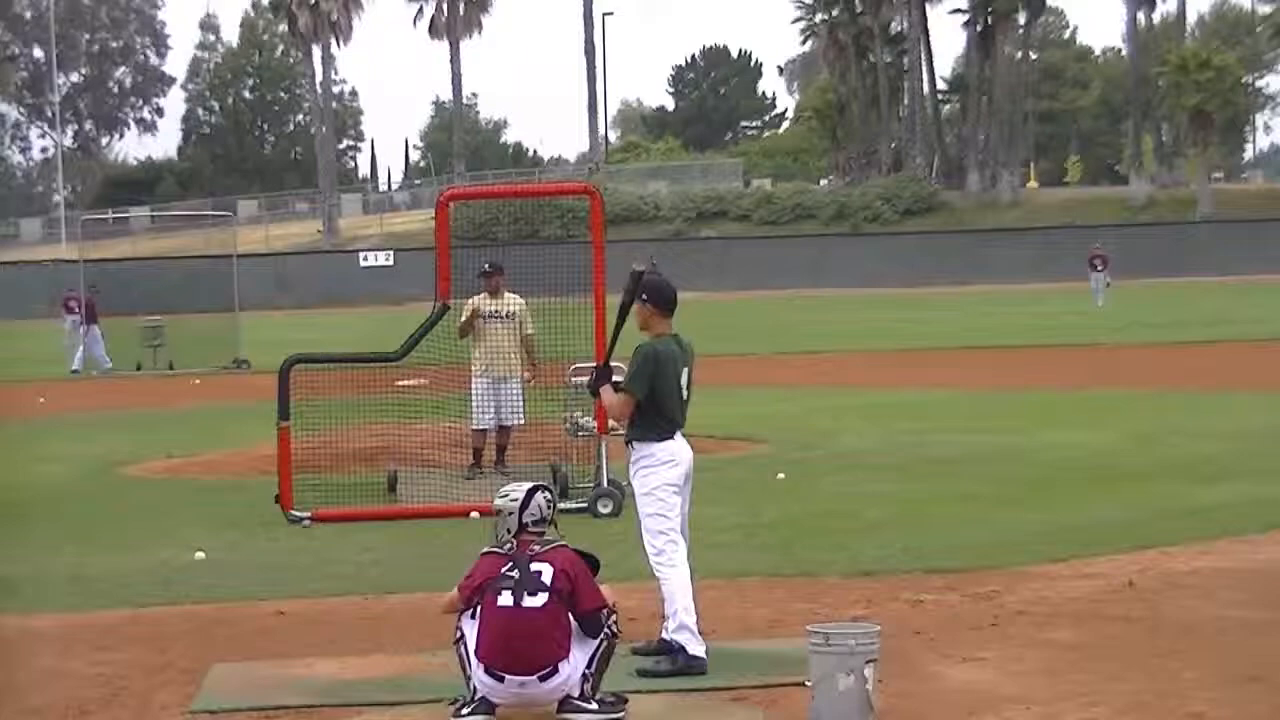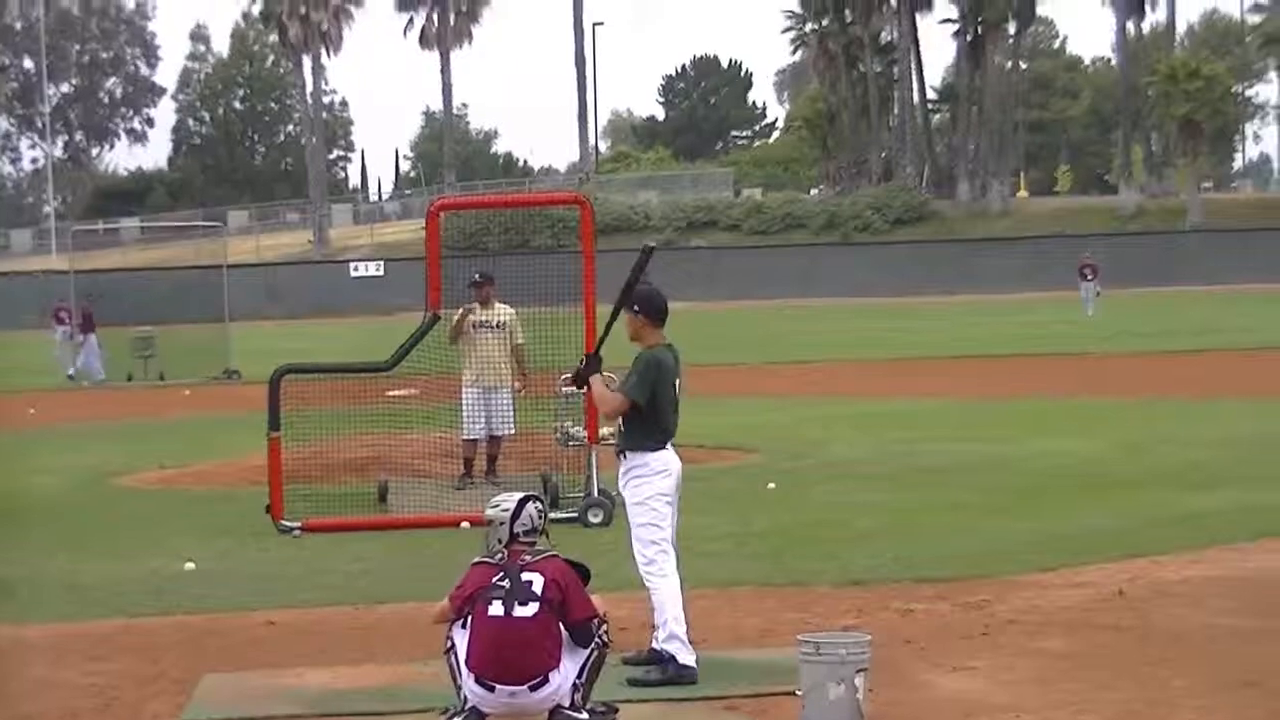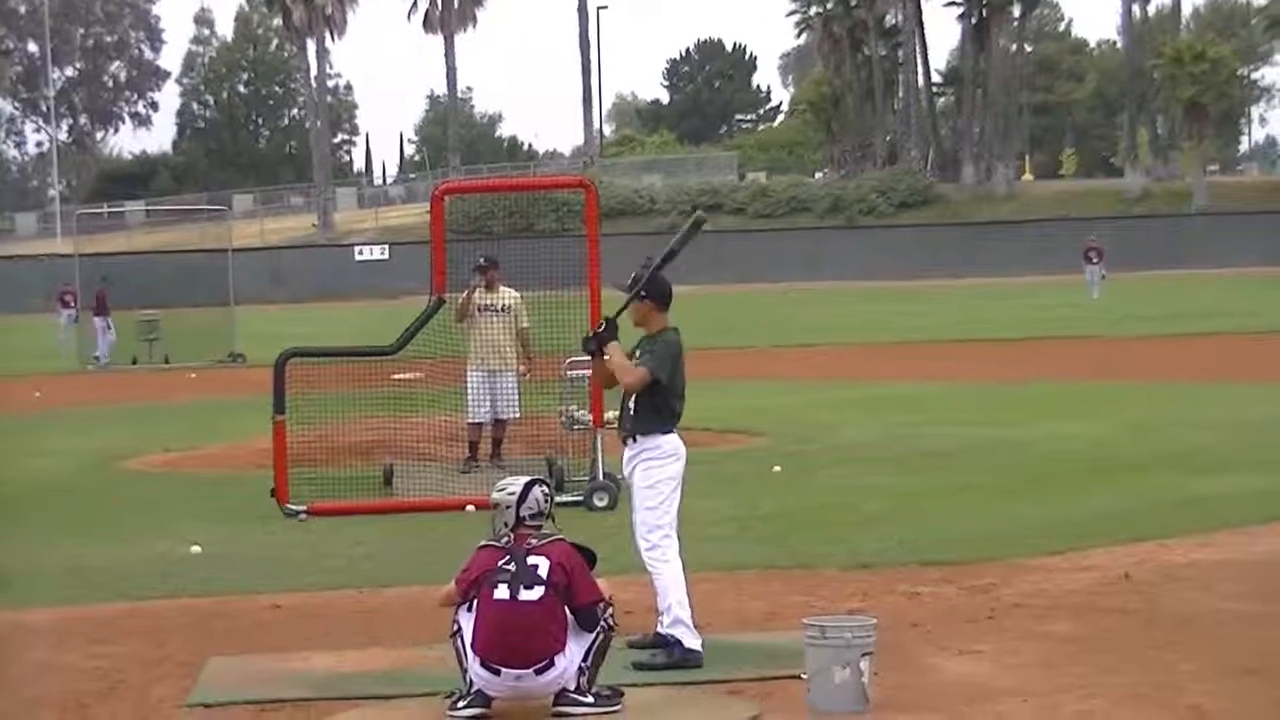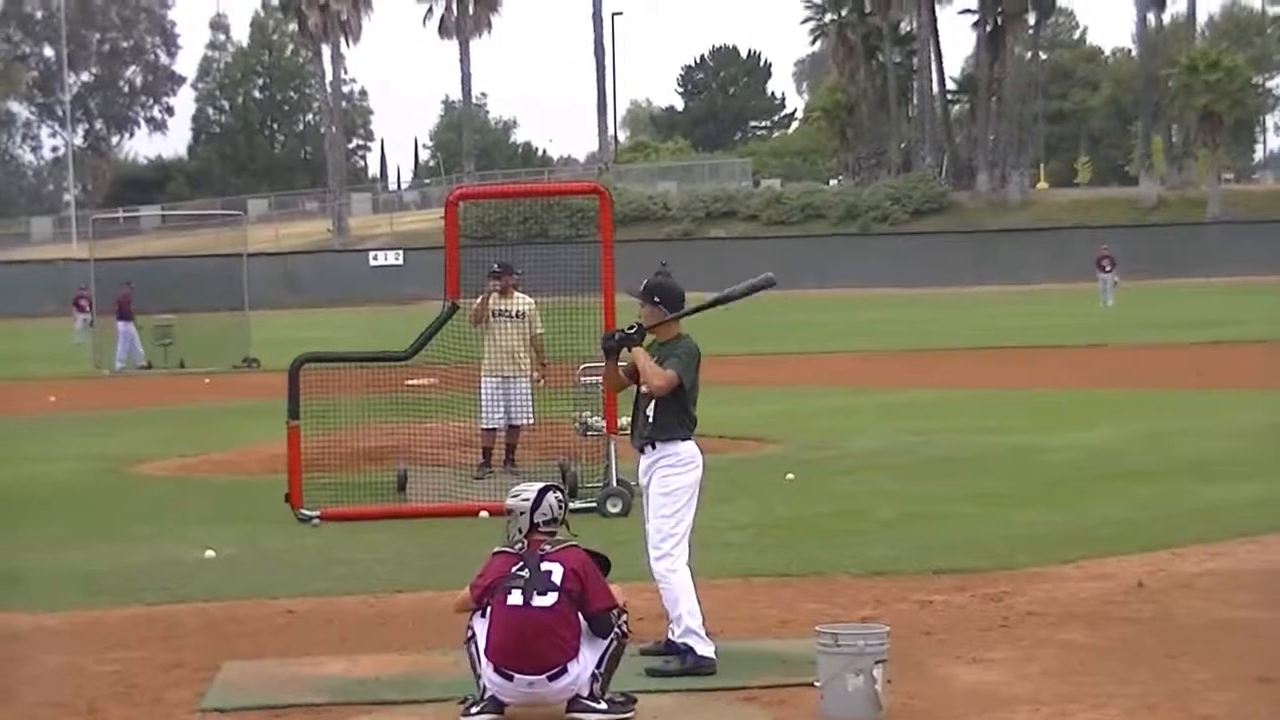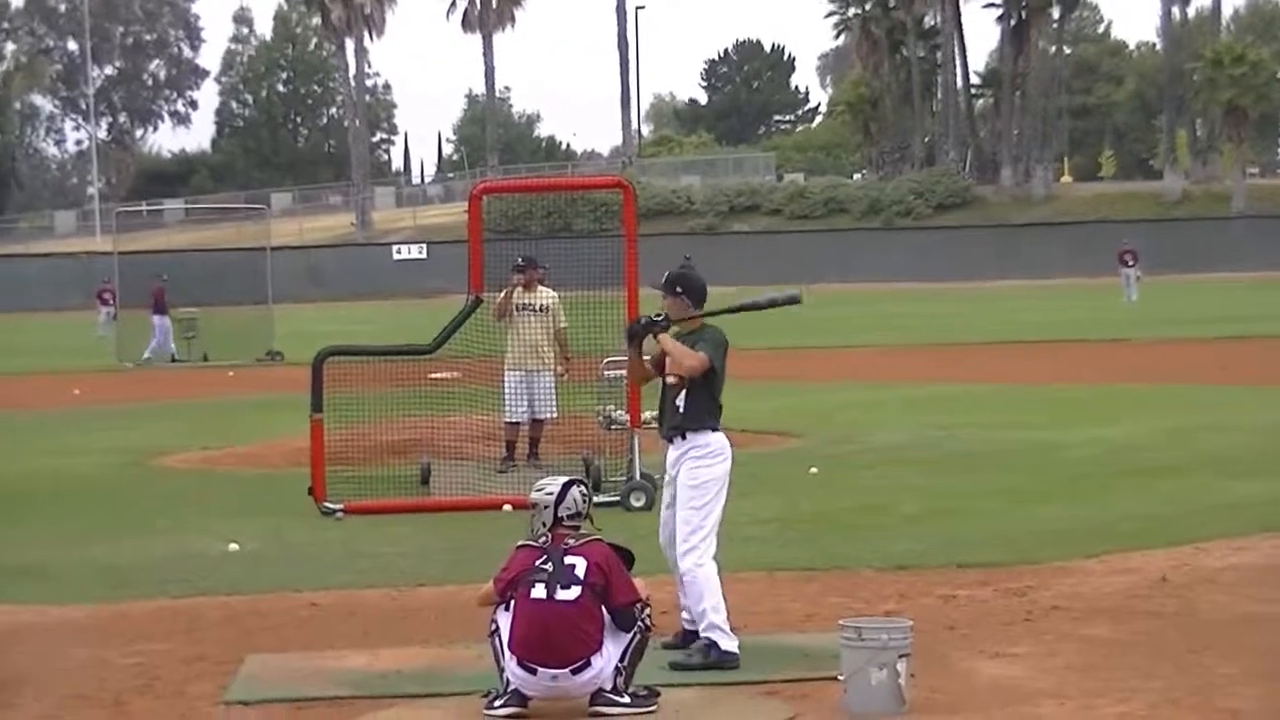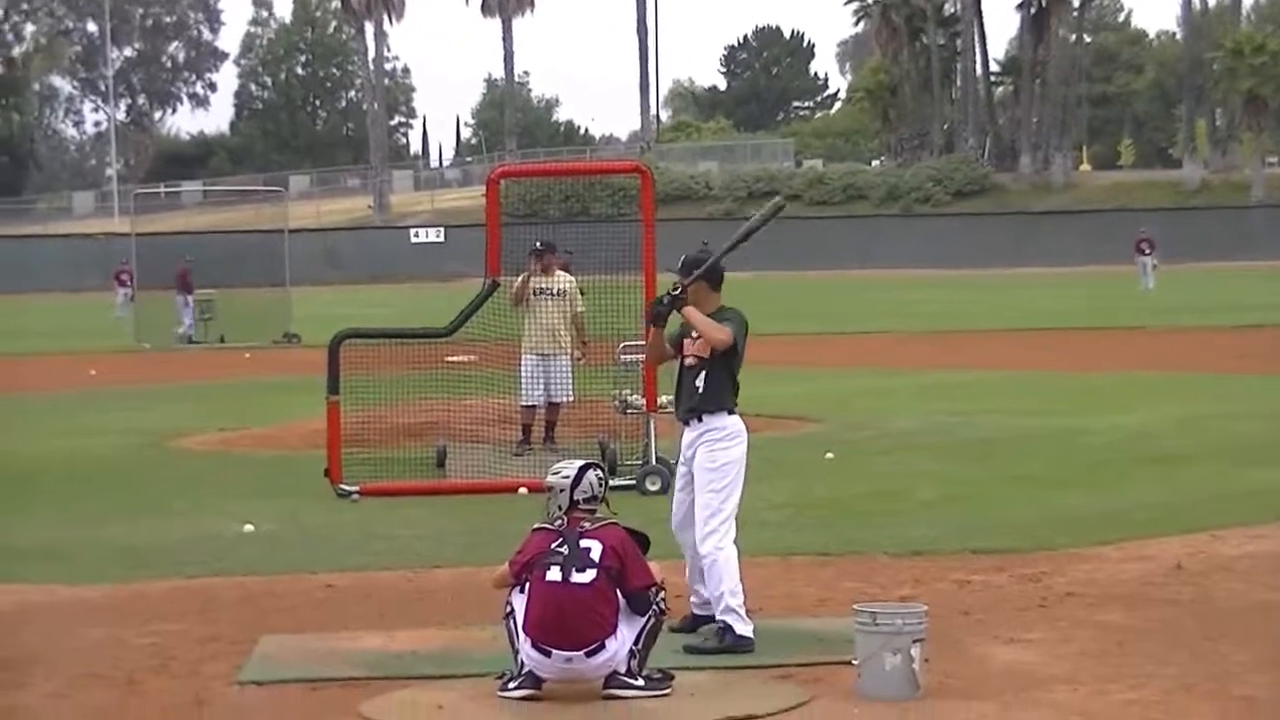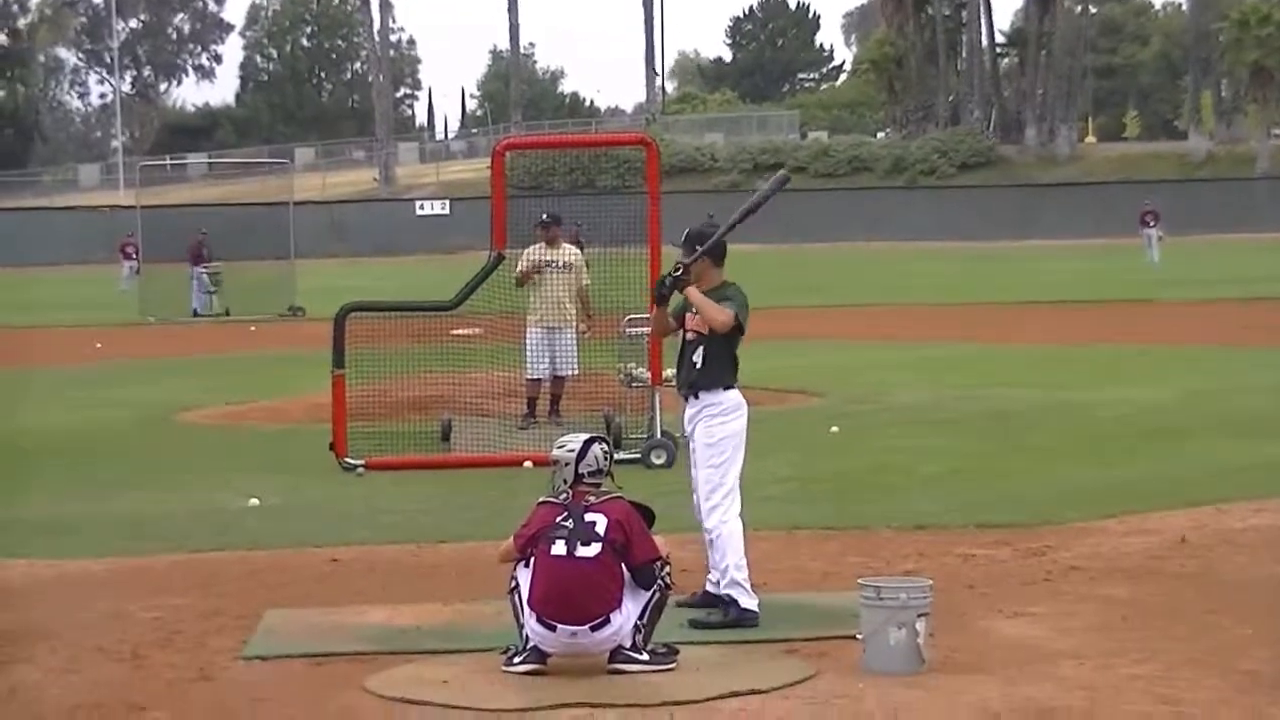
dt=0.2s
person 1, frame 1
left shoulder: (649, 352)
right shoulder: (681, 347)
left elbow: (619, 411)
left wrist: (604, 385)
right wrist: (611, 384)
left hip: (654, 458)
right hip: (675, 449)
left knee: (665, 554)
right knee: (673, 549)
left ankle: (689, 649)
right ankle: (676, 634)
person 1, frame 2
left shoulder: (651, 361)
right shoulder: (664, 356)
left elbow: (610, 409)
right elbow: (624, 399)
left wrist: (593, 374)
right wrist: (594, 379)
left hip: (647, 468)
right hip: (655, 462)
left knee: (655, 563)
right knee: (660, 559)
left ankle: (679, 658)
right ankle: (666, 643)
person 1, frame 3
left shoulder: (666, 344)
right shoulder: (646, 343)
left elbow: (631, 380)
right elbow: (608, 380)
left wrist: (611, 342)
right wrist: (597, 353)
left hip: (656, 451)
right hip: (642, 450)
left knee: (657, 547)
right knee: (660, 544)
left ankle: (684, 642)
right ankle: (669, 628)
person 1, frame 4
left shoulder: (685, 349)
right shoulder: (653, 349)
left elbow: (661, 383)
right elbow: (614, 385)
left wrist: (635, 348)
right wrist: (612, 355)
left hip: (674, 459)
right hip: (653, 458)
left knee: (666, 557)
right knee: (665, 554)
left ankle: (698, 650)
right ankle: (680, 635)
person 1, frame 5
left shoulder: (712, 338)
right shoulder: (675, 342)
left elbow: (692, 365)
right elbow: (639, 377)
left wrist: (661, 333)
right wrist: (635, 344)
left hip: (703, 450)
right hip: (678, 450)
left knee: (693, 551)
right knee: (673, 543)
left ankle: (721, 644)
right ankle: (696, 621)
person 1, frame 6
left shoulder: (731, 319)
right shoulder: (690, 324)
left elbow: (721, 340)
right elbow: (655, 358)
left wrist: (684, 308)
right wrist: (657, 323)
left hip: (719, 433)
right hip: (693, 432)
left knee: (714, 533)
right knee: (685, 526)
left ankle: (736, 628)
right ankle: (705, 605)
person 1, frame 7
left shoulder: (731, 295)
right shoulder: (701, 296)
left elbow: (721, 323)
right elbow: (661, 330)
left wrist: (686, 288)
right wrist: (662, 301)
left hip: (718, 407)
right hip: (700, 406)
left knee: (720, 506)
right knee: (708, 504)
left ankle: (741, 602)
right ankle: (719, 586)
person 2, frame 1
left shoulder: (489, 560)
right shoulder: (565, 558)
left elbow: (448, 606)
right elbow: (595, 625)
right wrist: (604, 599)
left hip: (493, 686)
right hip: (552, 685)
left knee: (468, 616)
right knee: (606, 617)
left ankle: (479, 700)
right ankle: (579, 697)
person 2, frame 2
left shoulder: (479, 570)
right shoulder: (556, 568)
left elbow: (438, 616)
right elbow: (585, 635)
right wrist: (594, 609)
left hip: (484, 695)
right hip: (541, 695)
left knee: (458, 625)
right knee: (595, 626)
person 2, frame 3
left shoulder: (486, 553)
right shoulder: (562, 552)
left elbow: (445, 599)
right elbow: (592, 619)
right wrist: (601, 594)
left hip: (490, 679)
right hip: (548, 678)
left knee: (465, 608)
right knee: (602, 609)
left ankle: (475, 693)
right ankle: (575, 690)
person 2, frame 4
left shoulder: (500, 559)
right shoulder: (576, 558)
left elbow: (459, 605)
right elbow: (604, 626)
right wrist: (614, 600)
left hip: (503, 685)
right hip: (561, 685)
left knee: (479, 614)
right knee: (615, 615)
left ankle: (488, 699)
right ankle: (588, 697)
person 2, frame 5
left shoulder: (524, 553)
right shoulder: (600, 552)
left elbow: (483, 598)
right elbow: (628, 619)
right wrist: (636, 593)
left hip: (526, 677)
right hip: (585, 678)
left knee: (503, 608)
right knee: (639, 609)
left ankle: (511, 692)
right ankle: (610, 691)
person 2, frame 6
left shoulder: (539, 536)
right shoulder: (615, 535)
left elbow: (498, 580)
right elbow: (643, 603)
right wrist: (650, 576)
left hip: (540, 660)
right hip: (599, 660)
left knee: (518, 590)
right knee: (654, 592)
left ankle: (526, 674)
right ankle: (625, 673)
person 2, frame 7
left shoulder: (544, 510)
right shoulder: (620, 509)
left elbow: (503, 555)
right elbow: (648, 577)
right wrist: (655, 550)
left hip: (546, 634)
right hip: (604, 635)
left knee: (523, 565)
right knee: (659, 566)
left ankle: (530, 649)
right ankle: (630, 648)
person 3, frame 1
left shoulder: (517, 303)
right shoulder: (474, 303)
left elbow: (526, 336)
right elbow: (462, 334)
left wrist: (531, 364)
right wrist: (470, 319)
left hip: (510, 371)
right hip: (482, 371)
left knee: (506, 419)
right knee: (480, 419)
left ankle: (500, 460)
right ankle: (476, 462)
person 3, frame 2
left shoulder: (508, 313)
right shoulder: (465, 313)
left elbow: (517, 346)
right elbow: (452, 339)
left wrist: (521, 374)
right wrist: (463, 316)
left hip: (501, 381)
right hip: (473, 381)
left knee: (497, 429)
right knee: (471, 429)
left ankle: (491, 470)
right ankle: (467, 473)
person 3, frame 3
left shoulder: (513, 296)
right shoulder: (471, 295)
left elbow: (522, 329)
right elbow: (459, 317)
left wrist: (527, 358)
right wrist: (472, 291)
left hip: (506, 364)
right hip: (478, 365)
left knee: (502, 412)
right knee: (475, 413)
left ankle: (496, 453)
right ankle: (472, 456)
person 3, frame 4
left shoulder: (527, 302)
right shoulder: (485, 301)
left elbow: (536, 335)
right elbow: (474, 321)
left wrist: (541, 364)
right wrist: (487, 295)
left hip: (520, 370)
right hip: (492, 370)
left knee: (516, 418)
right knee: (489, 419)
left ankle: (510, 459)
right ankle: (486, 462)
person 3, frame 5
left shoulder: (551, 296)
right shoulder: (509, 295)
left elbow: (560, 329)
right elbow: (498, 315)
left wrist: (564, 358)
right wrist: (512, 289)
left hip: (543, 364)
right hip: (515, 364)
left knee: (539, 412)
right knee: (512, 412)
left ankle: (533, 453)
right ankle: (509, 455)
person 3, frame 6
left shoulder: (568, 281)
right shoulder: (526, 279)
left elbow: (577, 314)
right elbow: (515, 302)
left wrist: (582, 342)
right wrist: (528, 278)
left hip: (560, 348)
right hip: (533, 348)
left knee: (556, 396)
right knee: (529, 396)
left ankle: (549, 436)
right ankle: (525, 439)
person 3, frame 7
left shoulder: (574, 254)
right shoulder: (531, 252)
left elbow: (582, 287)
right elbow: (518, 281)
left wrist: (587, 315)
right wrist: (529, 272)
left hip: (565, 321)
right hip: (538, 321)
left knee: (561, 369)
right knee: (534, 369)
left ankle: (554, 410)
right ankle: (530, 412)
